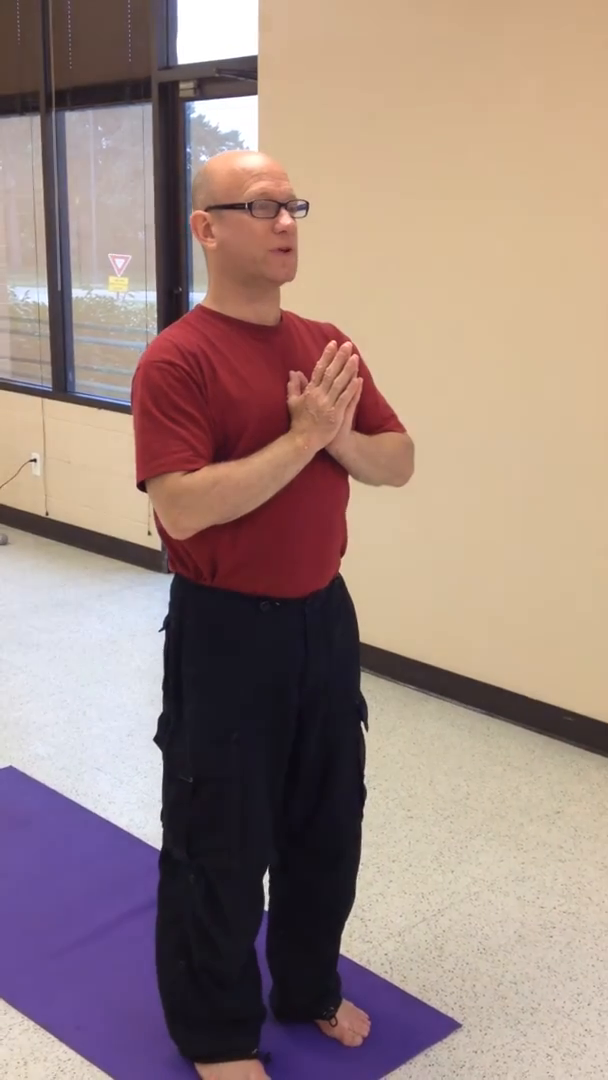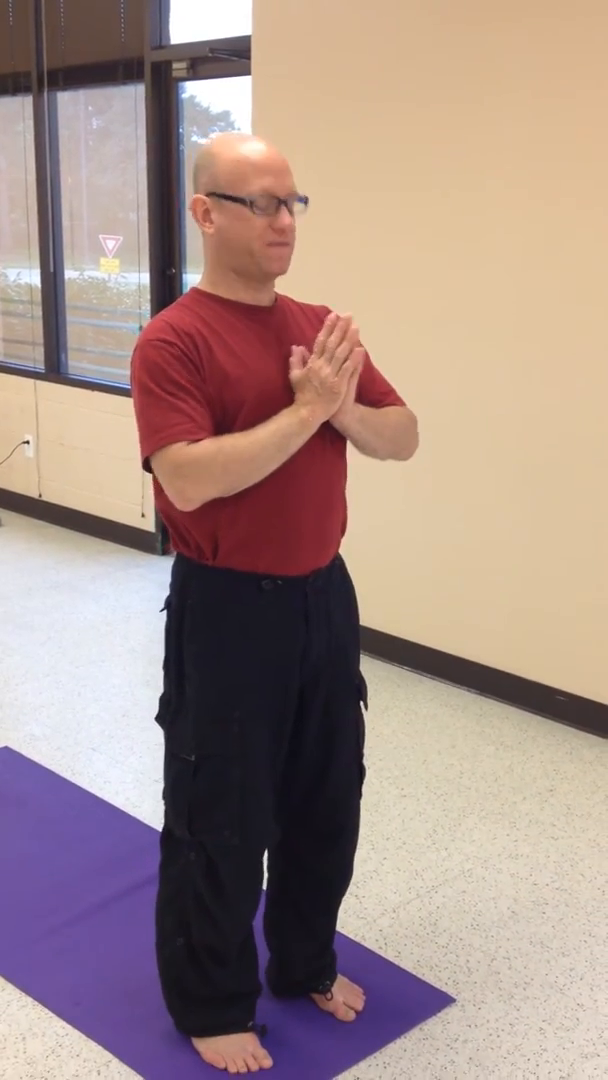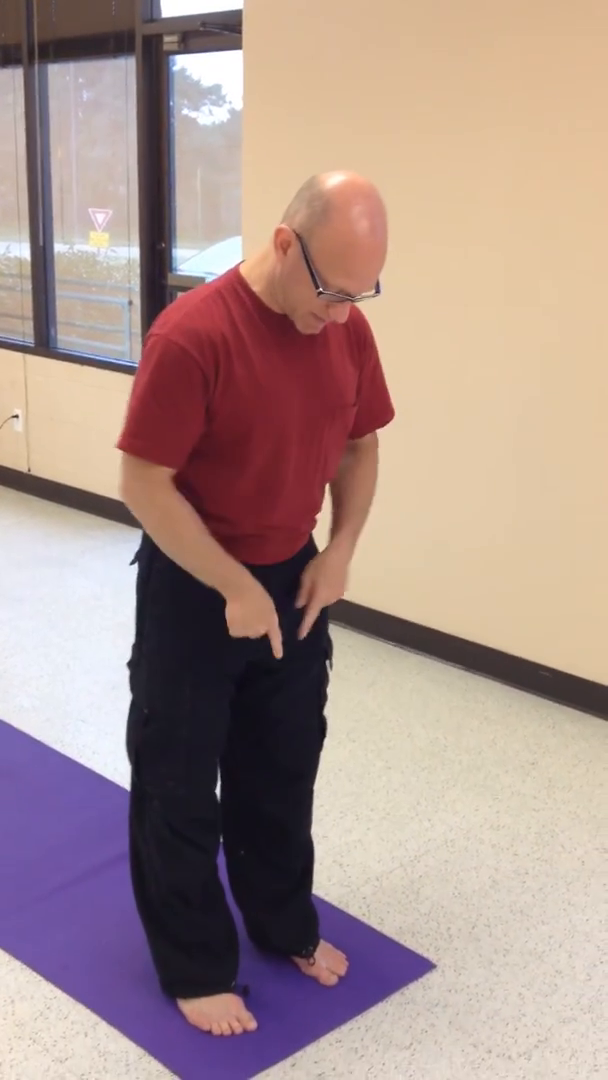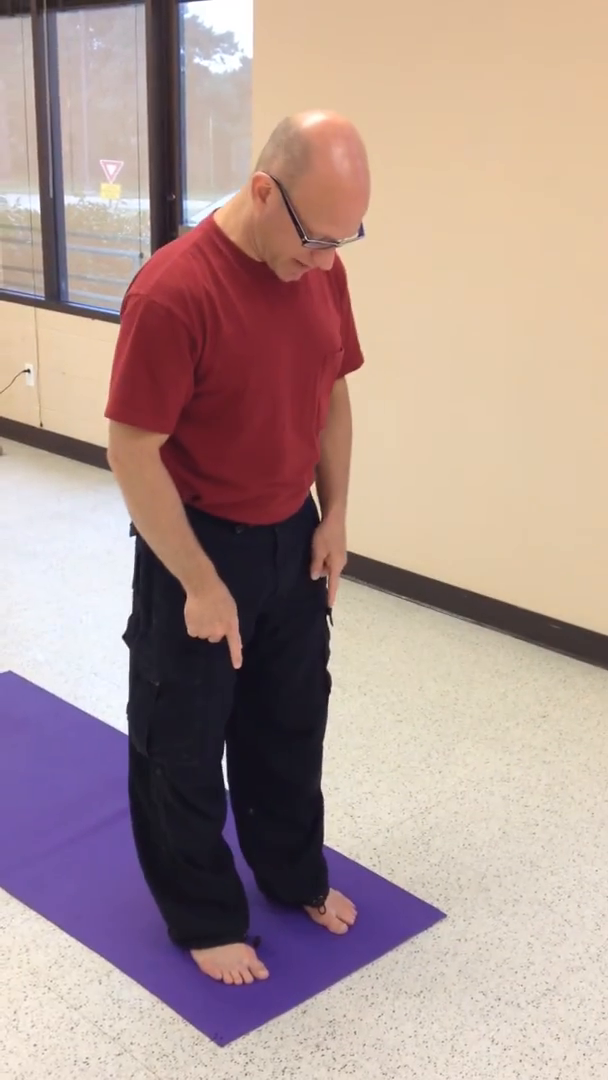
dt=1s
person 1, frame 1
left shoulder: (327, 346)
right shoulder: (176, 360)
left elbow: (399, 461)
right elbow: (182, 509)
left wrist: (339, 437)
right wrist: (301, 439)
left hip: (324, 617)
right hip: (225, 632)
left knee: (327, 824)
right knee: (218, 844)
left ankle: (309, 987)
person 1, frame 2
left shoulder: (319, 326)
right shoulder: (174, 341)
left elbow: (402, 437)
right elbow: (187, 481)
left wrist: (346, 408)
right wrist: (304, 409)
left hip: (323, 596)
right hip: (226, 611)
left knee: (326, 802)
right knee: (219, 819)
left ankle: (304, 962)
person 1, frame 3
left shoulder: (348, 329)
right shoulder: (192, 334)
left elbow: (360, 444)
right elbow: (144, 485)
left wrist: (339, 550)
right wrist: (234, 587)
left hip: (292, 581)
right hip: (193, 589)
left knee: (283, 767)
right knee: (179, 782)
left ankle: (285, 924)
right ankle: (195, 966)
person 1, frame 4
left shoulder: (323, 273)
right shoulder: (171, 293)
right elbow: (133, 454)
left wrist: (333, 515)
right wrist: (201, 585)
left hip: (294, 540)
right hip: (196, 549)
left knee: (292, 722)
right knee: (183, 746)
left ankle: (296, 876)
right ankle: (203, 918)
